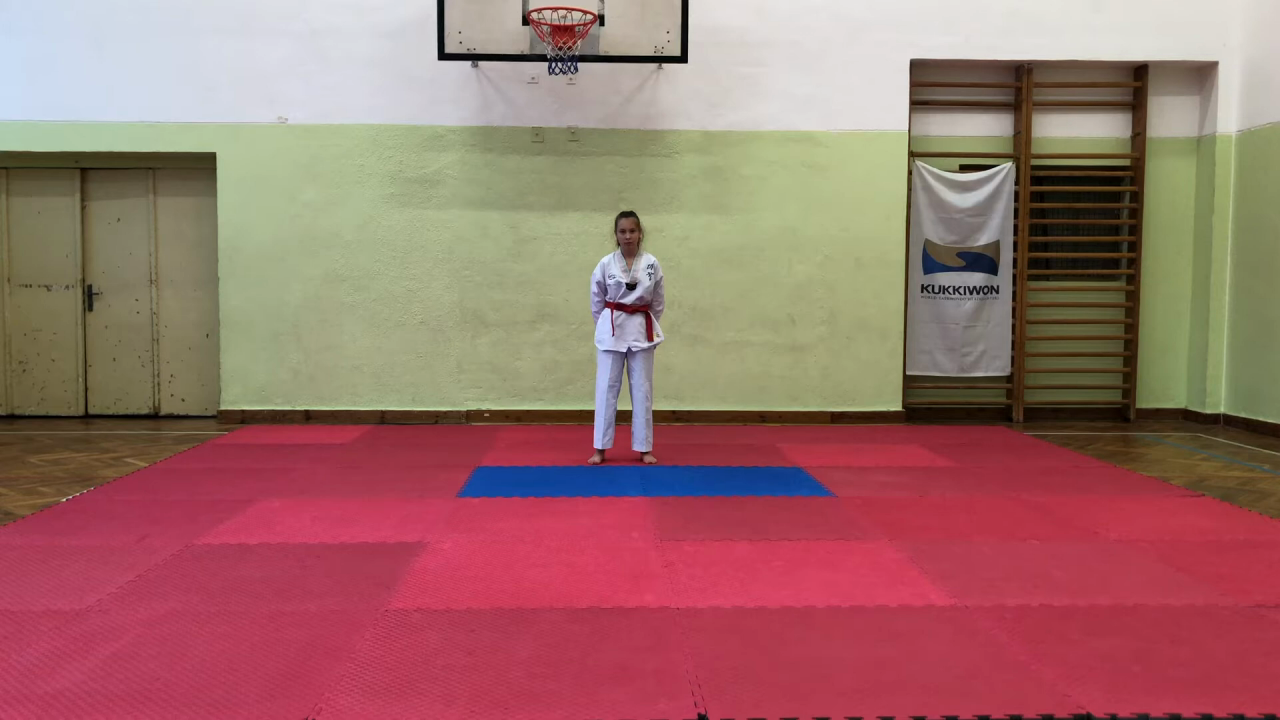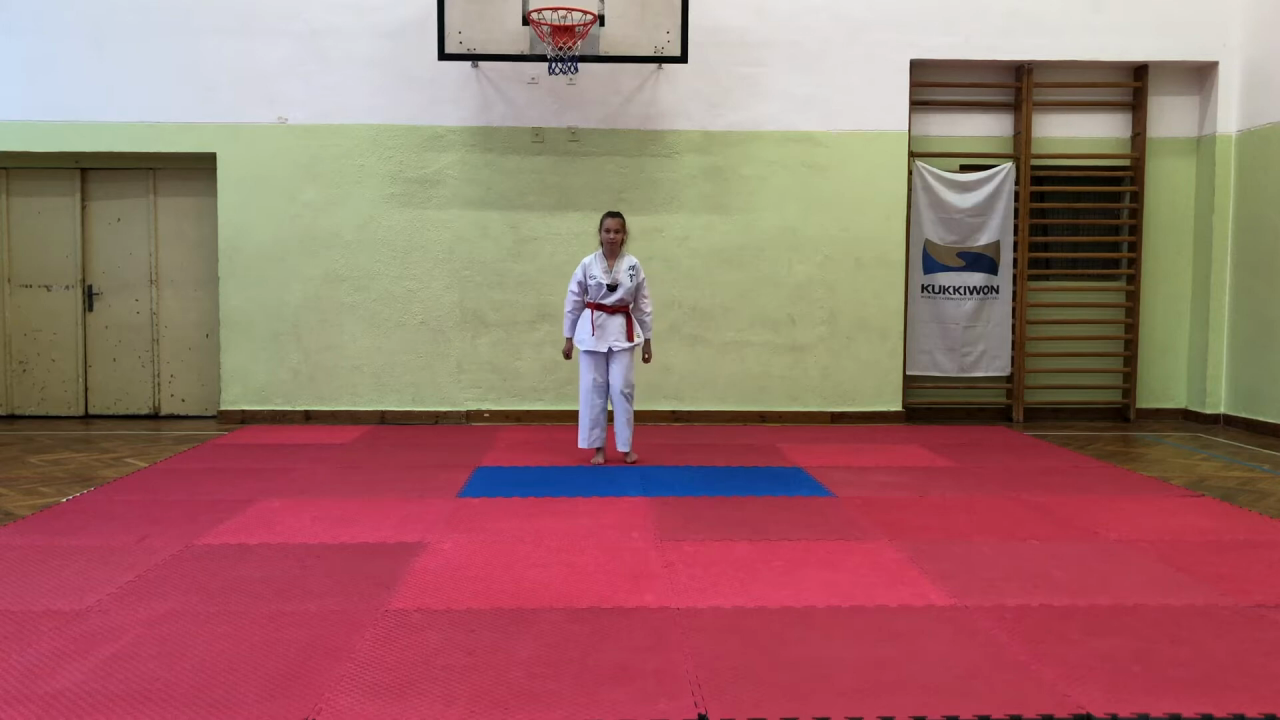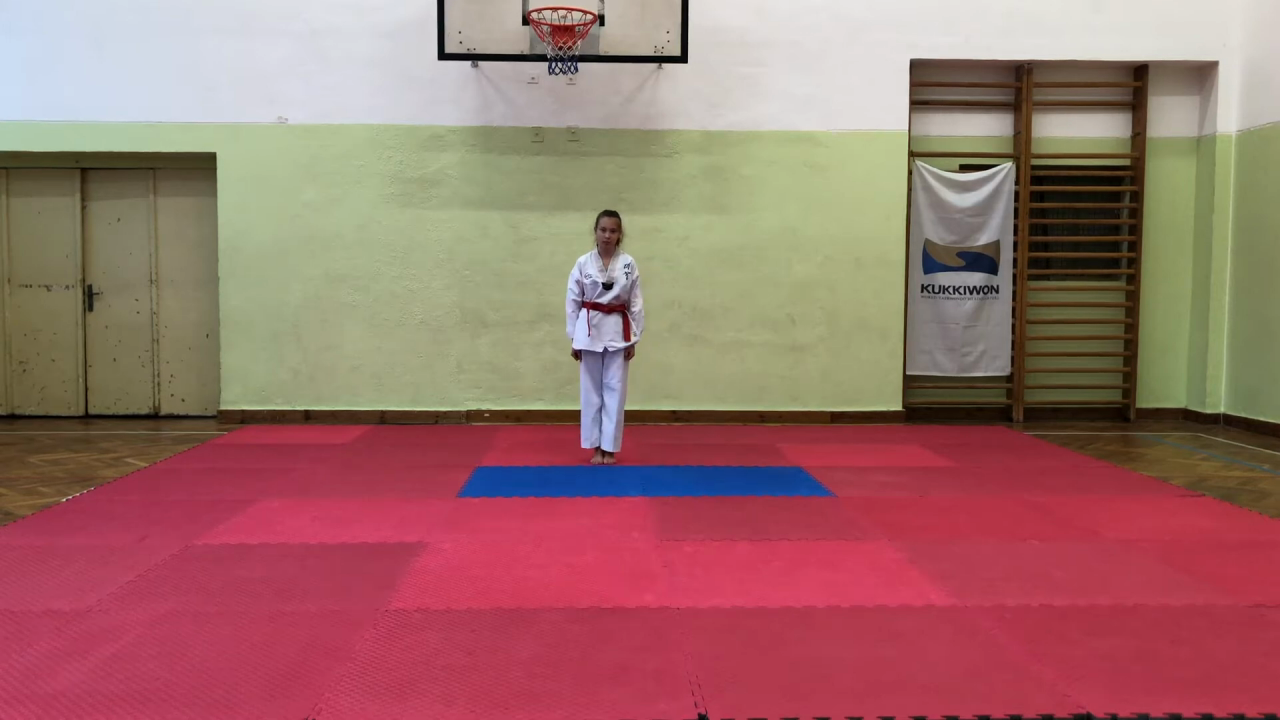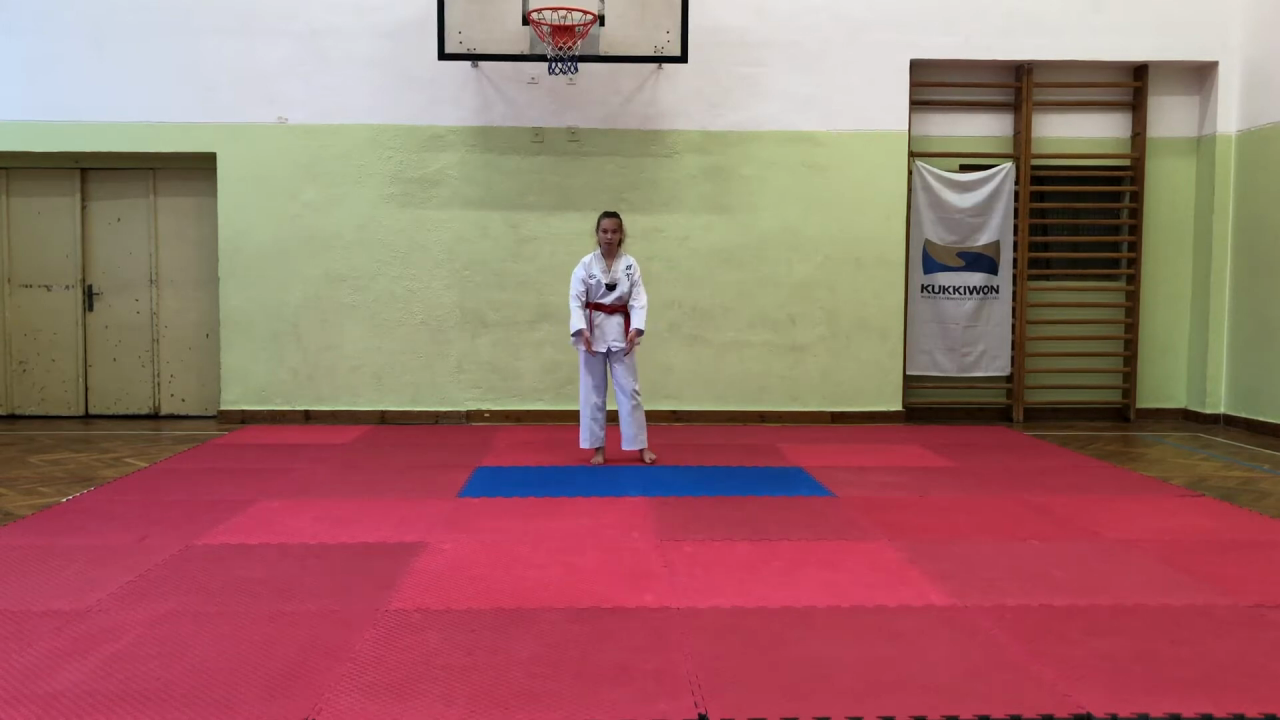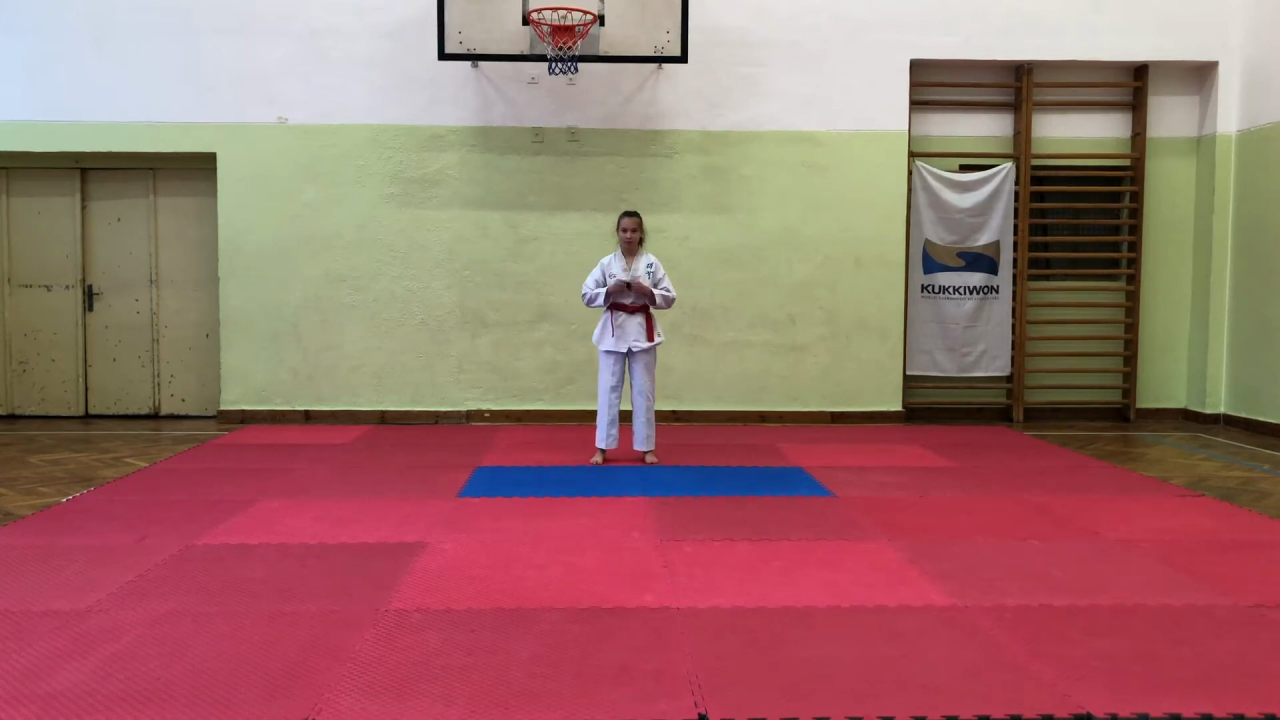
dt=1s
person 1, frame 1
left shoulder: (652, 264)
right shoulder: (606, 264)
left elbow: (658, 302)
right elbow: (596, 301)
left wrist: (649, 329)
right wrist: (607, 327)
left hip: (641, 329)
right hip: (612, 329)
left knee: (642, 388)
right knee: (607, 387)
left ankle: (644, 447)
right ankle: (600, 447)
person 1, frame 2
left shoulder: (633, 265)
right shoulder: (587, 264)
left elbow: (643, 304)
right elbow: (573, 302)
left wrist: (646, 339)
right wrist: (568, 337)
left hip: (622, 330)
right hip: (592, 330)
left knee: (622, 388)
right knee: (593, 389)
left ankle: (626, 447)
right ankle: (598, 447)
person 1, frame 3
left shoulder: (628, 264)
right shoulder: (583, 263)
left elbow: (635, 303)
right elbow: (573, 302)
left wrist: (633, 339)
right wrist: (574, 338)
left hip: (617, 330)
right hip: (590, 330)
left knee: (615, 389)
right knee: (591, 389)
left ankle: (609, 448)
right ankle: (596, 446)
person 1, frame 4
left shoulder: (630, 264)
right shoulder: (586, 264)
left elbow: (638, 300)
right elbow: (576, 299)
left wrist: (636, 330)
right wrist: (582, 331)
left hip: (620, 331)
right hip: (593, 331)
left knee: (628, 389)
right knee: (592, 391)
left ankle: (640, 446)
right ankle: (597, 447)
person 1, frame 5
left shoulder: (652, 263)
right shoulder: (606, 263)
left elbow: (669, 297)
right elbow: (587, 295)
left wrist: (647, 292)
right wrist: (610, 290)
left hip: (642, 331)
right hip: (613, 331)
left knee: (644, 390)
right knee: (609, 389)
left ankle: (647, 447)
right ankle: (602, 447)
